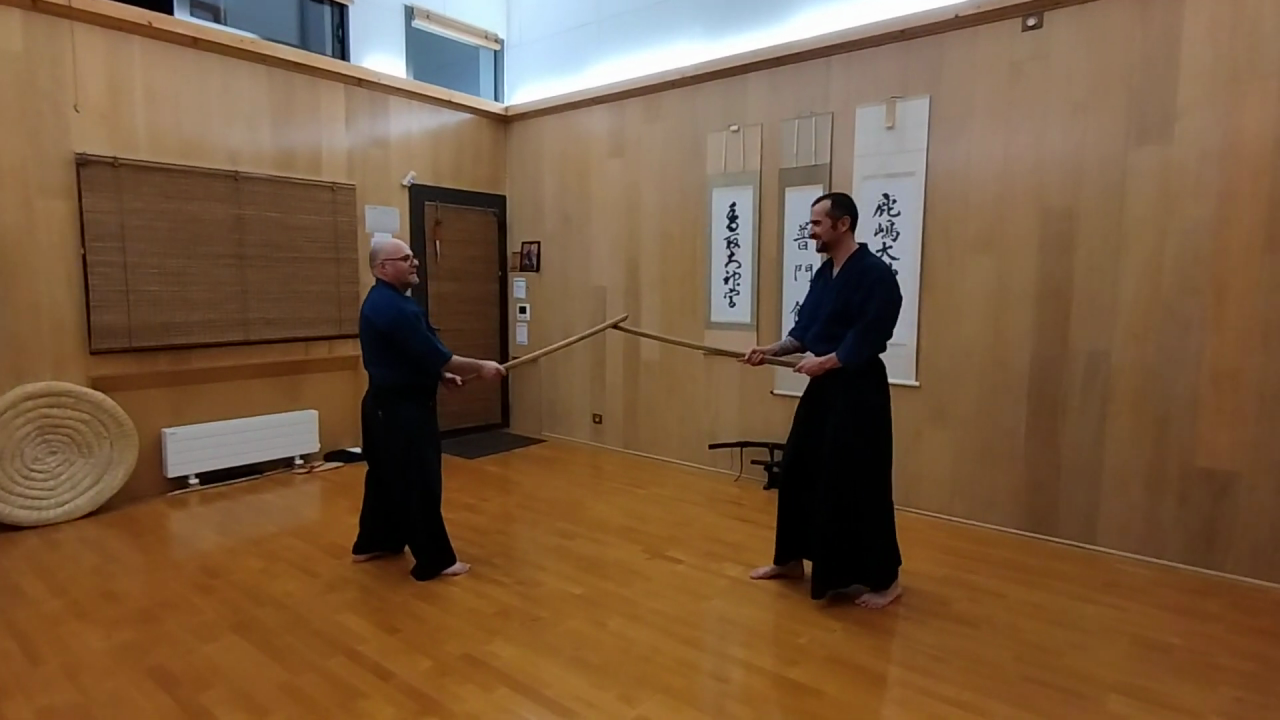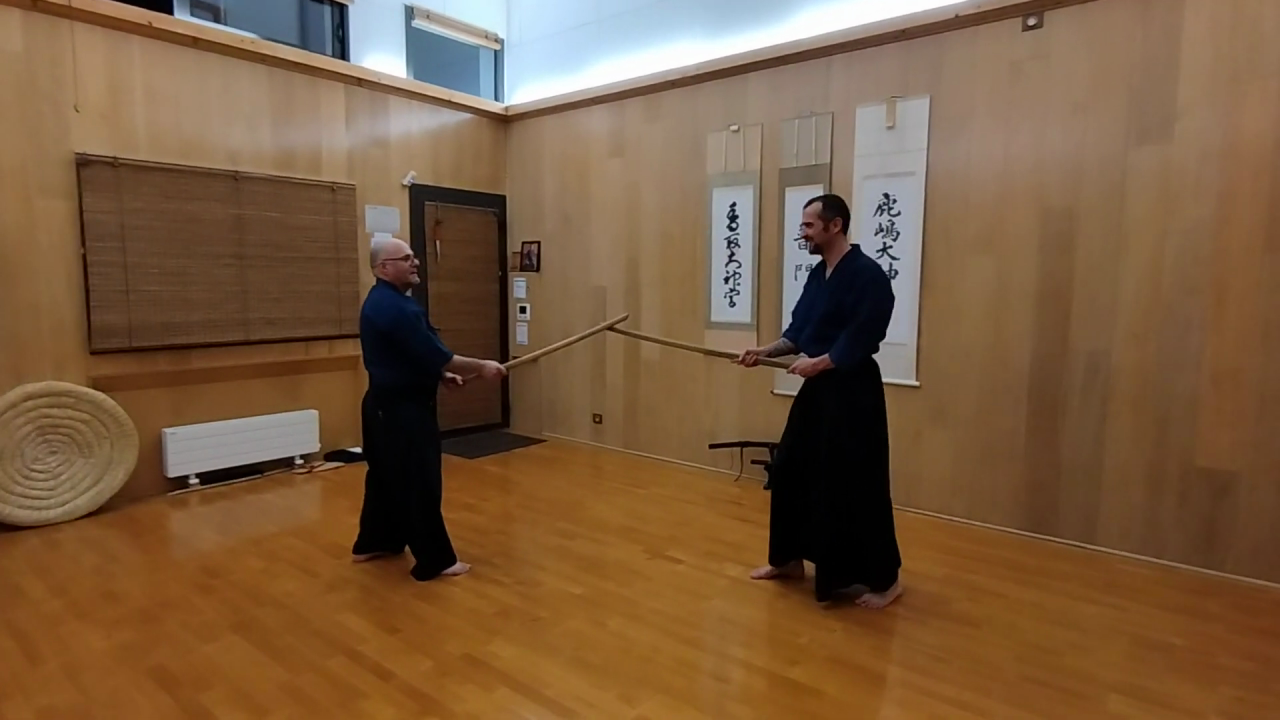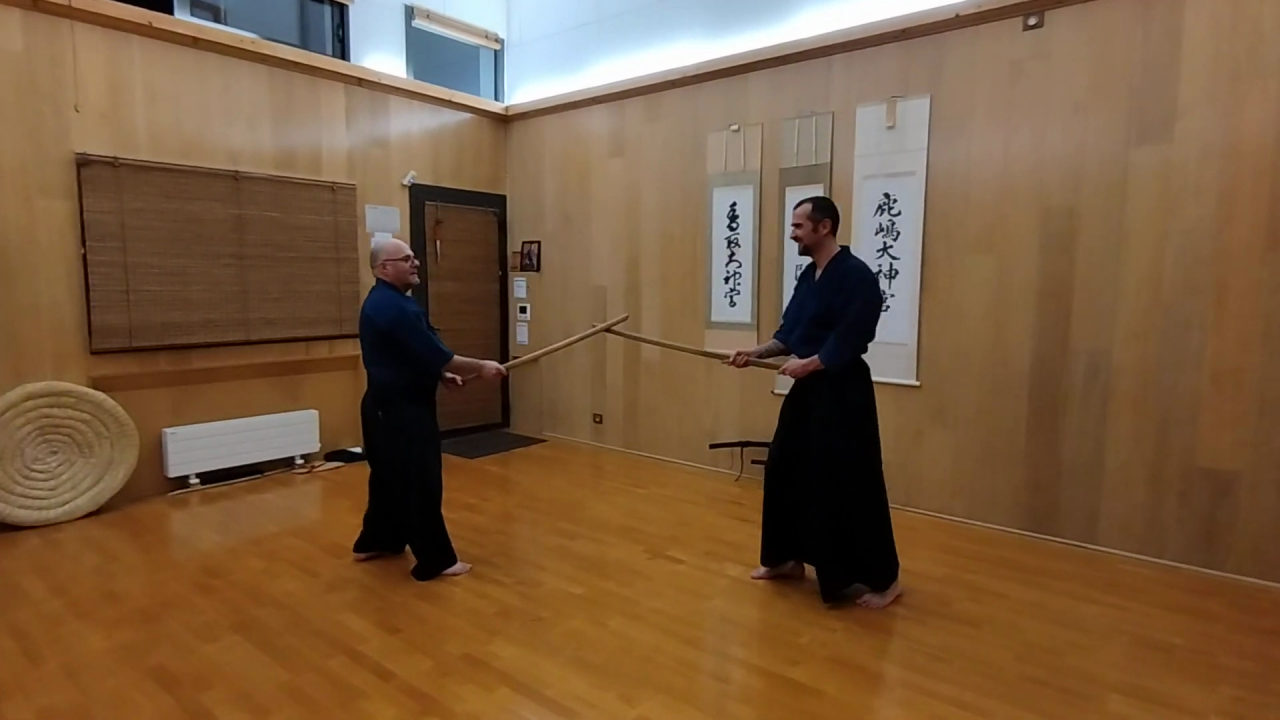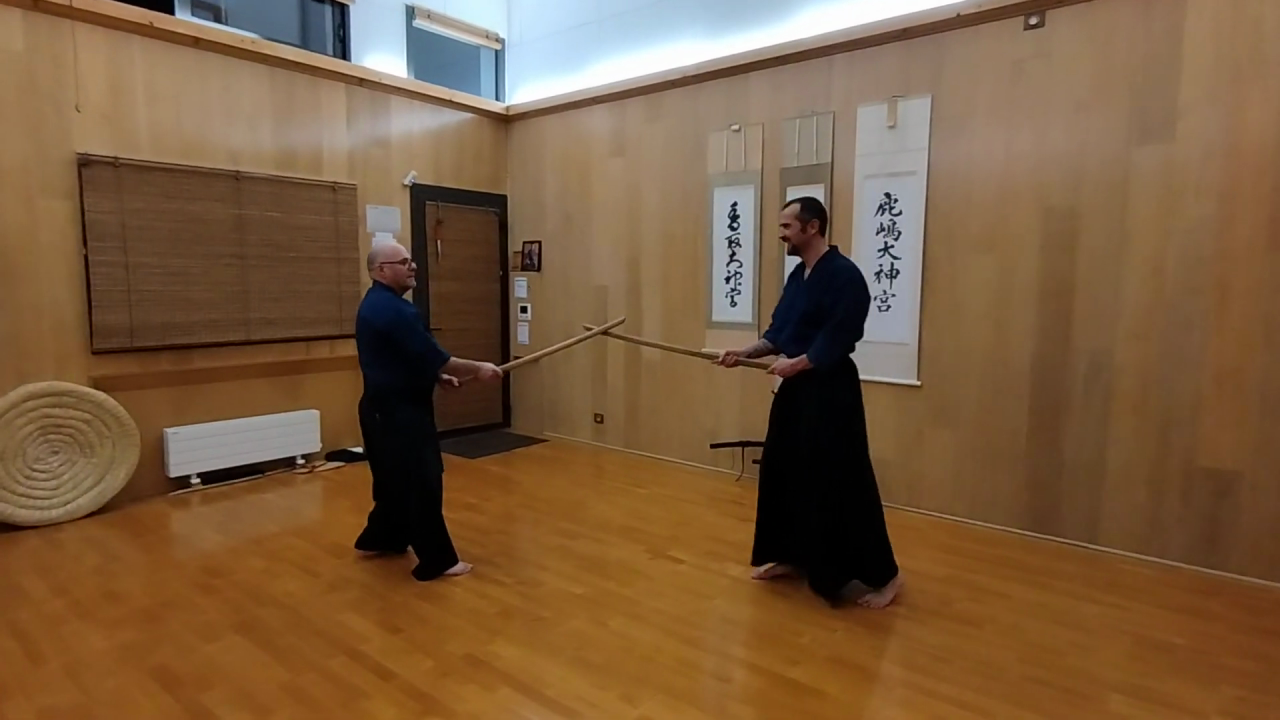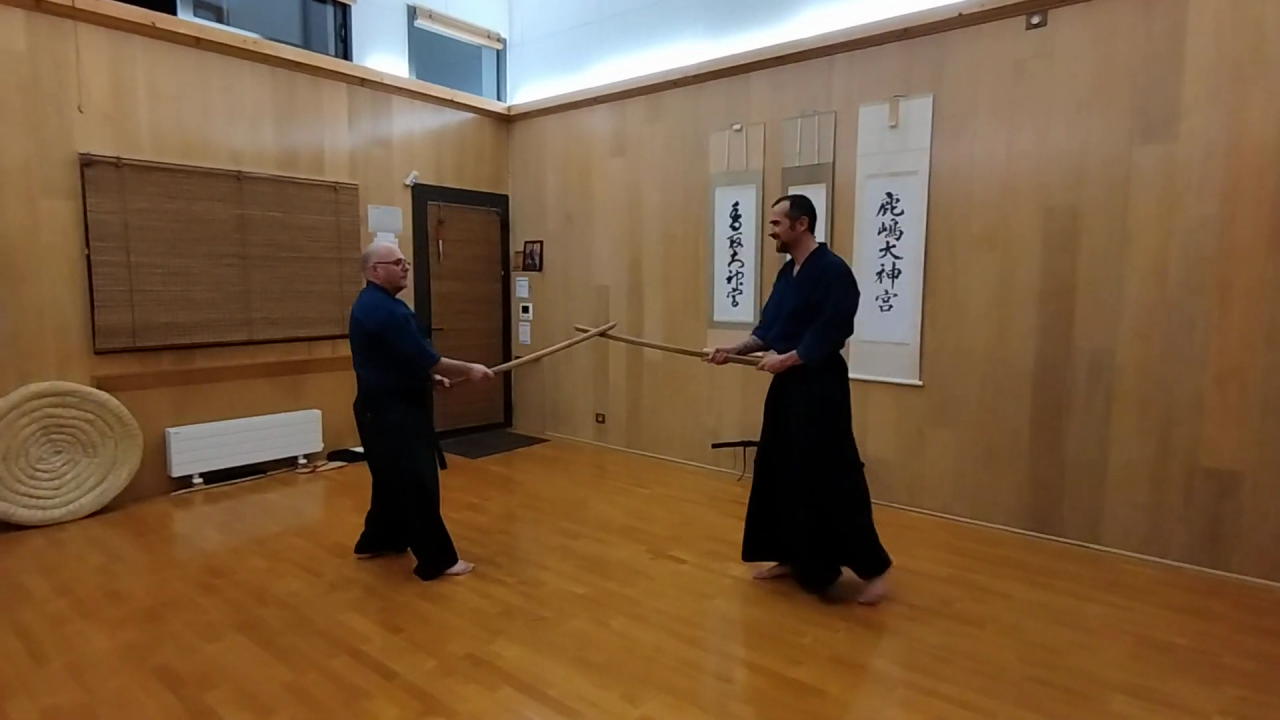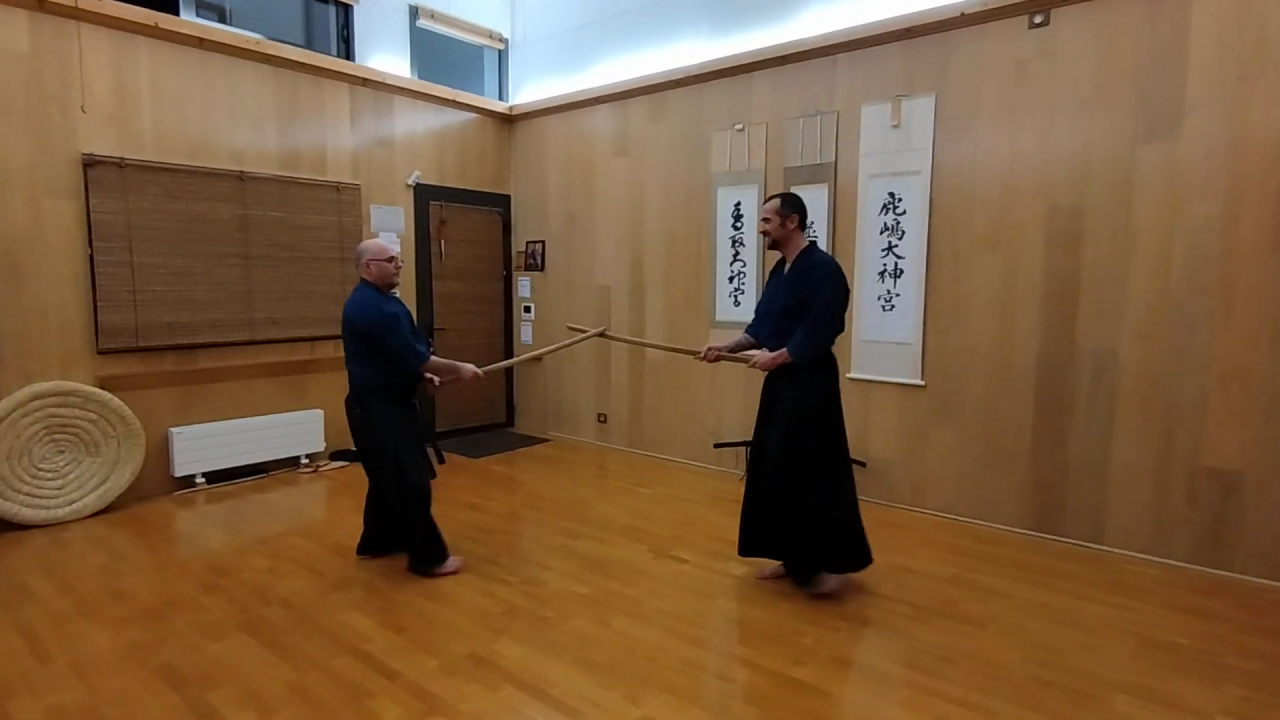
dt=0.1s
person 1, frame 1
left shoulder: (874, 274)
right shoulder: (824, 273)
left elbow: (870, 339)
right elbow: (805, 330)
left wrist: (826, 361)
right wrist: (772, 350)
left hip: (859, 390)
right hip: (823, 387)
left knee: (859, 484)
right knee: (798, 470)
left ankle: (883, 578)
right ankle: (790, 558)
person 1, frame 2
left shoulder: (867, 275)
right shoulder: (818, 275)
left elbow: (864, 338)
right elbow: (800, 331)
left wrist: (819, 363)
right wrist: (766, 352)
left hip: (853, 390)
right hip: (817, 388)
left knee: (857, 484)
right knee: (791, 469)
left ankle: (883, 579)
right ankle: (789, 558)
person 1, frame 3
left shoulder: (856, 276)
right shoulder: (808, 276)
left elbow: (852, 340)
right elbow: (791, 332)
left wrist: (808, 364)
right wrist: (757, 352)
left hip: (843, 391)
right hip: (807, 389)
left knee: (851, 485)
right knee: (784, 470)
left ankle: (882, 578)
right ankle: (785, 557)
person 1, frame 4
left shoulder: (843, 274)
right shoulder: (798, 275)
left elbow: (841, 339)
right elbow: (780, 331)
left wrist: (798, 362)
right wrist: (747, 351)
left hip: (831, 389)
right hip: (797, 387)
left knee: (843, 481)
right knee: (781, 471)
left ankle: (882, 575)
right ankle: (790, 557)
person 1, frame 5
left shoulder: (832, 271)
right shoulder: (788, 273)
left elbow: (830, 335)
right elbow: (769, 328)
left wrist: (787, 358)
right wrist: (737, 349)
left hip: (820, 385)
right hip: (788, 384)
left knee: (829, 476)
right knee: (776, 470)
left ankle: (872, 567)
right ankle: (791, 557)
person 1, frame 6
left shoulder: (822, 268)
right shoulder: (779, 270)
left elbow: (821, 332)
right elbow: (762, 326)
left wrist: (777, 356)
right wrist: (728, 347)
left hip: (810, 381)
right hip: (782, 379)
left knee: (797, 469)
right knee: (769, 468)
left ankle: (834, 562)
right ankle: (794, 558)
person 2, frame 1
left shoulder: (383, 301)
right shoulder: (393, 308)
right elbow: (432, 354)
left wrist: (441, 375)
right wrist: (479, 367)
left hip: (388, 404)
right hip: (401, 409)
left knee: (388, 476)
right knee: (419, 483)
left ankle: (373, 542)
right ankle: (434, 560)
person 2, frame 2
left shoulder: (383, 301)
right shoulder: (394, 307)
right elbow: (432, 353)
left wrist: (441, 374)
right wrist: (480, 367)
left hip: (388, 404)
right hip: (401, 409)
left knee: (387, 477)
right knee: (419, 483)
left ankle: (374, 542)
right ankle: (434, 560)
person 2, frame 3
left shoulder: (383, 301)
right shoulder: (394, 307)
right elbow: (433, 353)
left wrist: (441, 374)
right wrist: (479, 367)
left hip: (388, 404)
right hip: (400, 408)
left knee: (391, 477)
right knee: (420, 483)
left ankle: (375, 541)
right ankle: (435, 560)
person 2, frame 4
left shoulder: (383, 304)
right shoulder: (390, 309)
right elbow: (429, 355)
left wrist: (439, 376)
right wrist: (476, 369)
left hip: (390, 406)
right hip: (396, 409)
left knee: (396, 478)
right knee: (421, 483)
left ankle: (379, 538)
right ankle: (438, 560)
person 2, frame 5
left shoulder: (377, 304)
right shoulder: (382, 310)
left elbow: (406, 356)
right elbow: (421, 356)
left wrist: (431, 377)
right wrist: (467, 370)
left hip: (388, 406)
right hip: (389, 409)
left knee: (395, 478)
right knee: (418, 483)
left ankle: (379, 539)
right ankle: (437, 560)
person 2, frame 6
left shoulder: (384, 302)
right shoulder: (369, 307)
left elbow: (400, 354)
right elbow: (410, 354)
left wrist: (424, 374)
right wrist: (457, 369)
left hip: (392, 402)
right hip: (376, 407)
left knee: (391, 477)
right knee: (408, 480)
left ankle: (378, 543)
right ankle: (429, 557)
